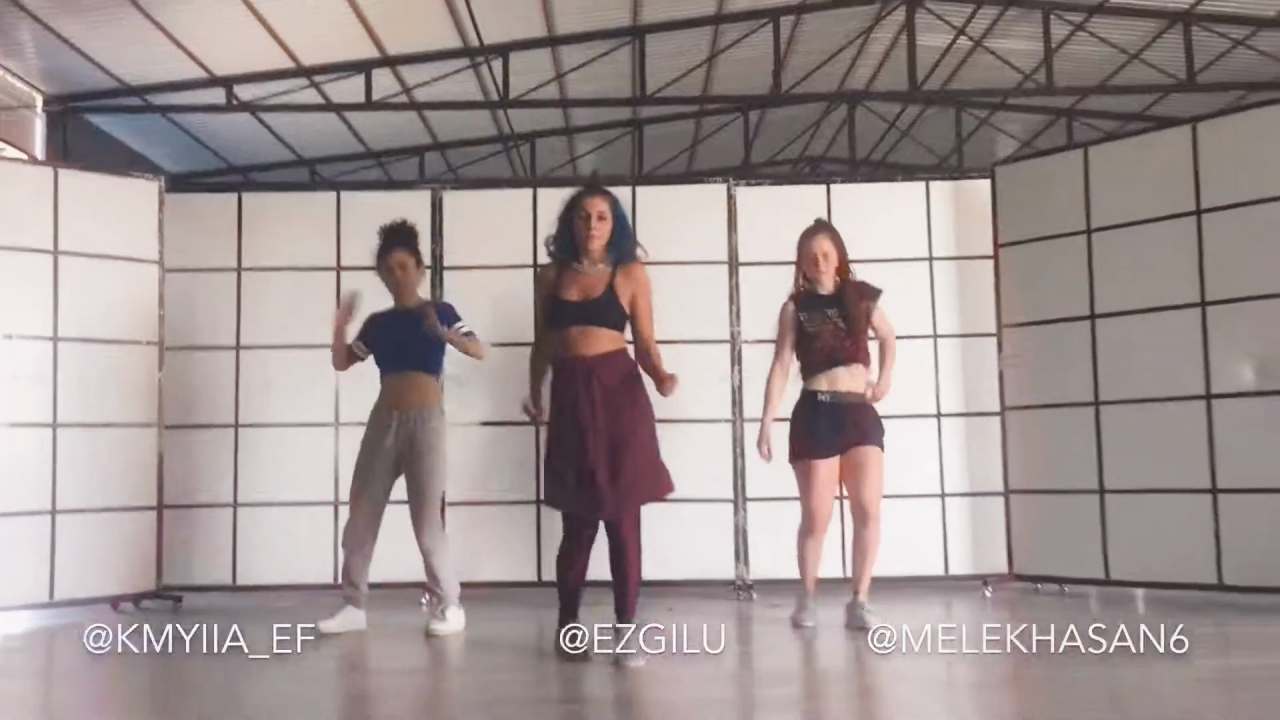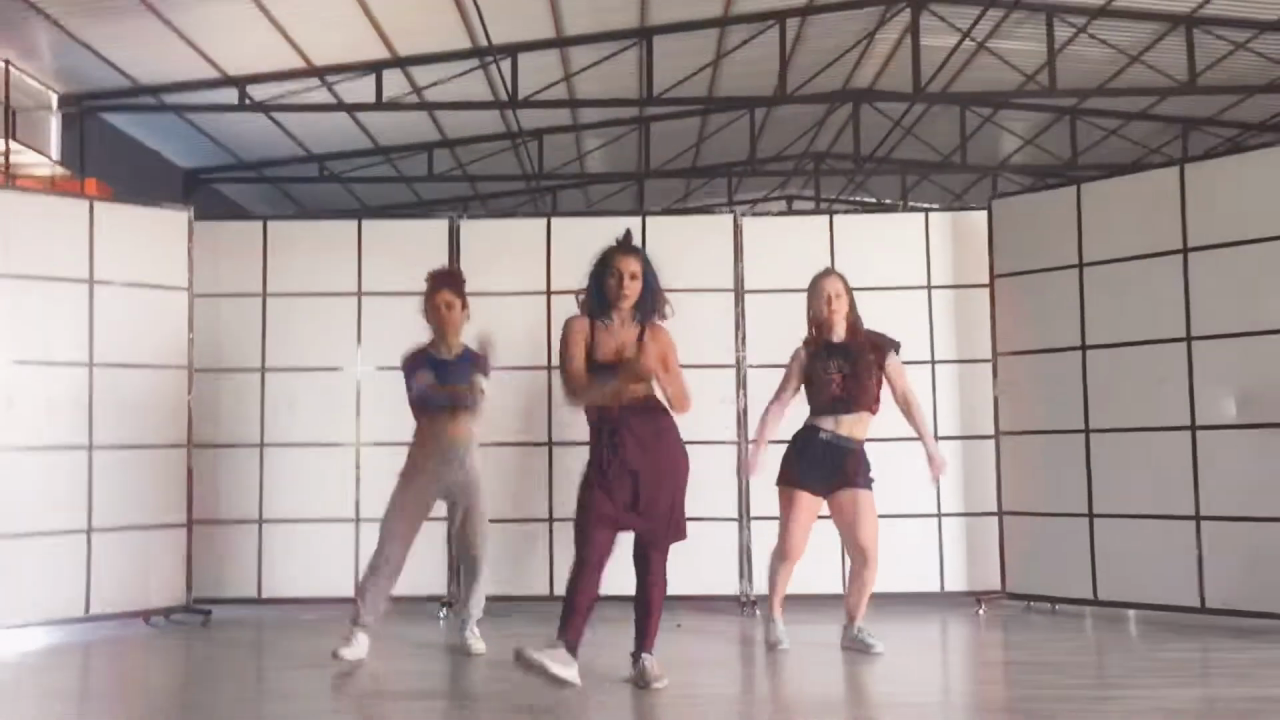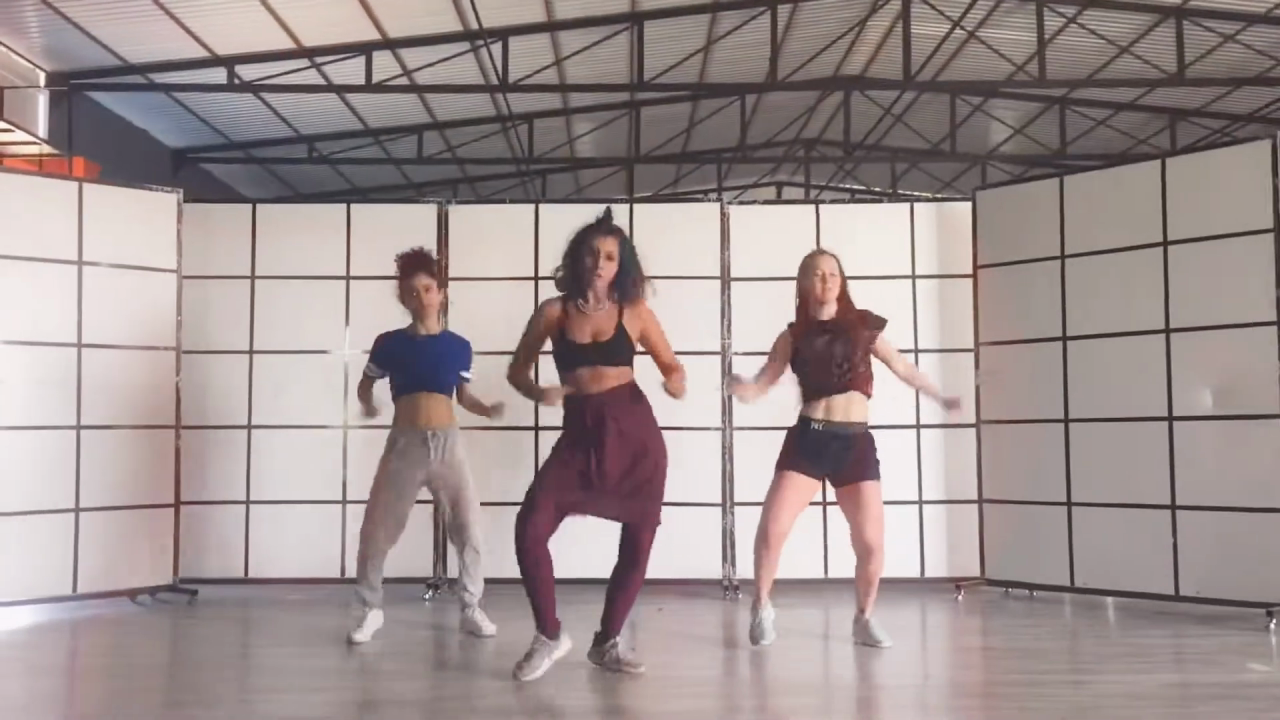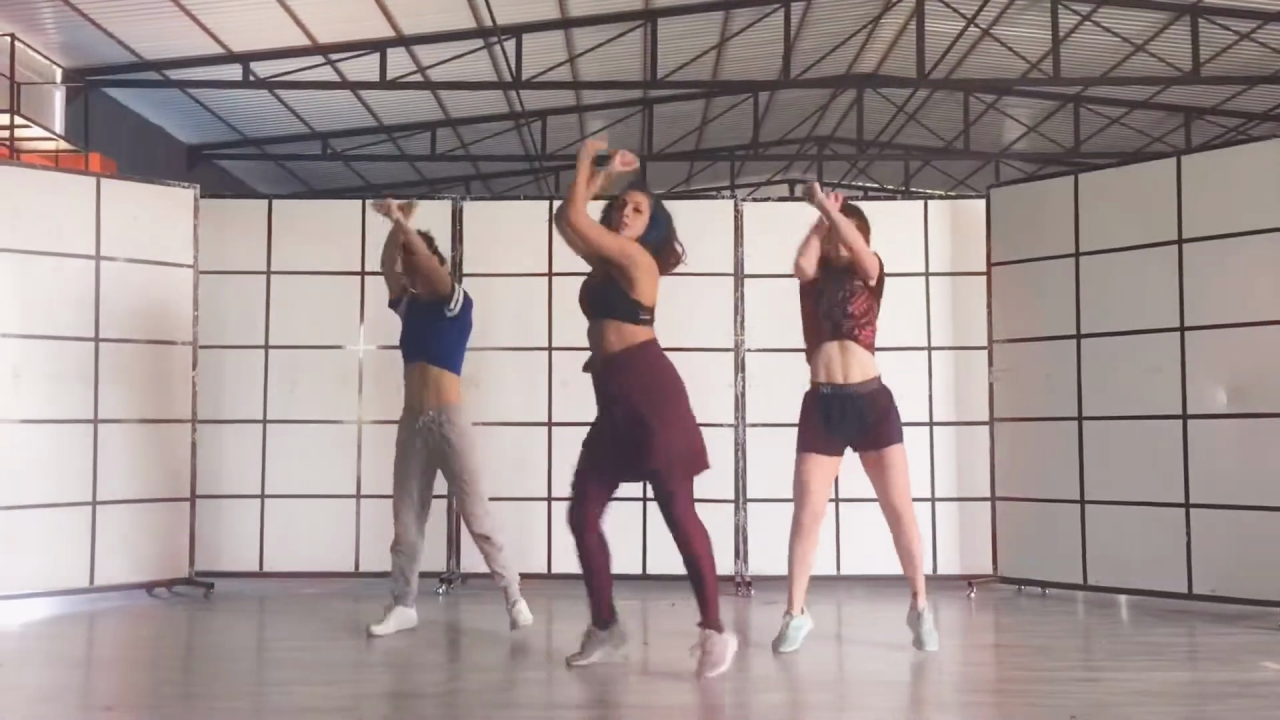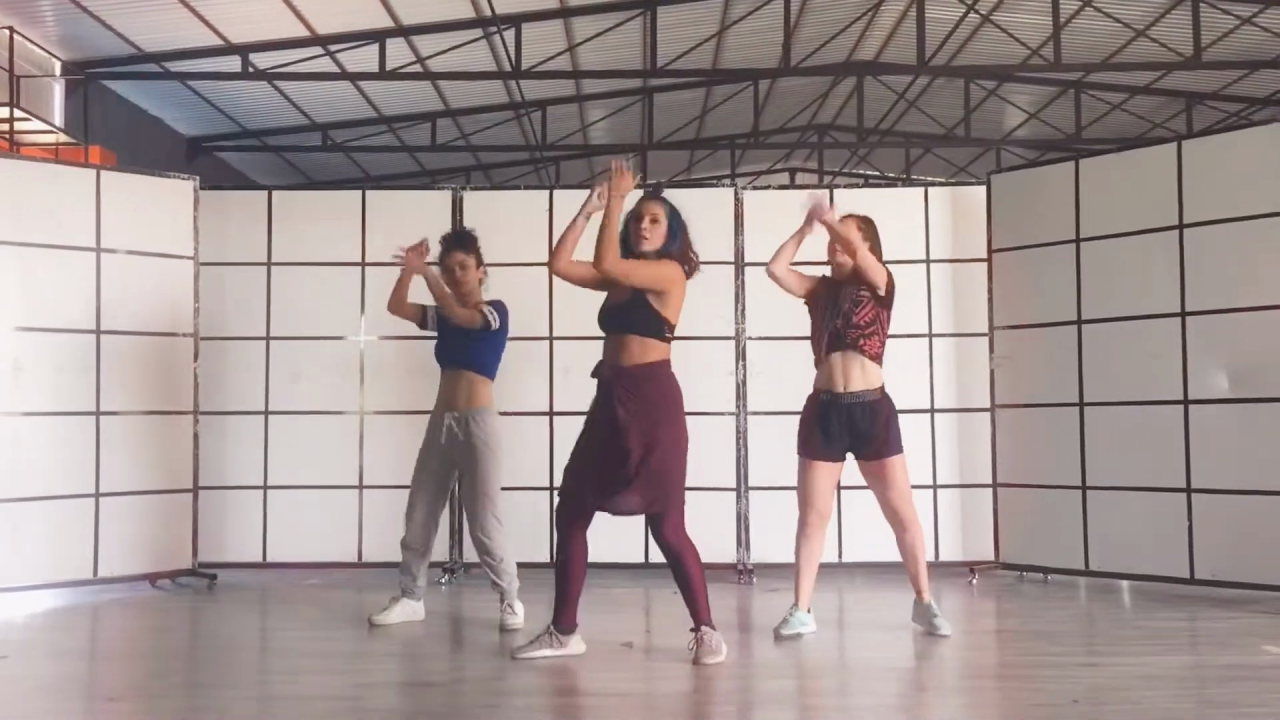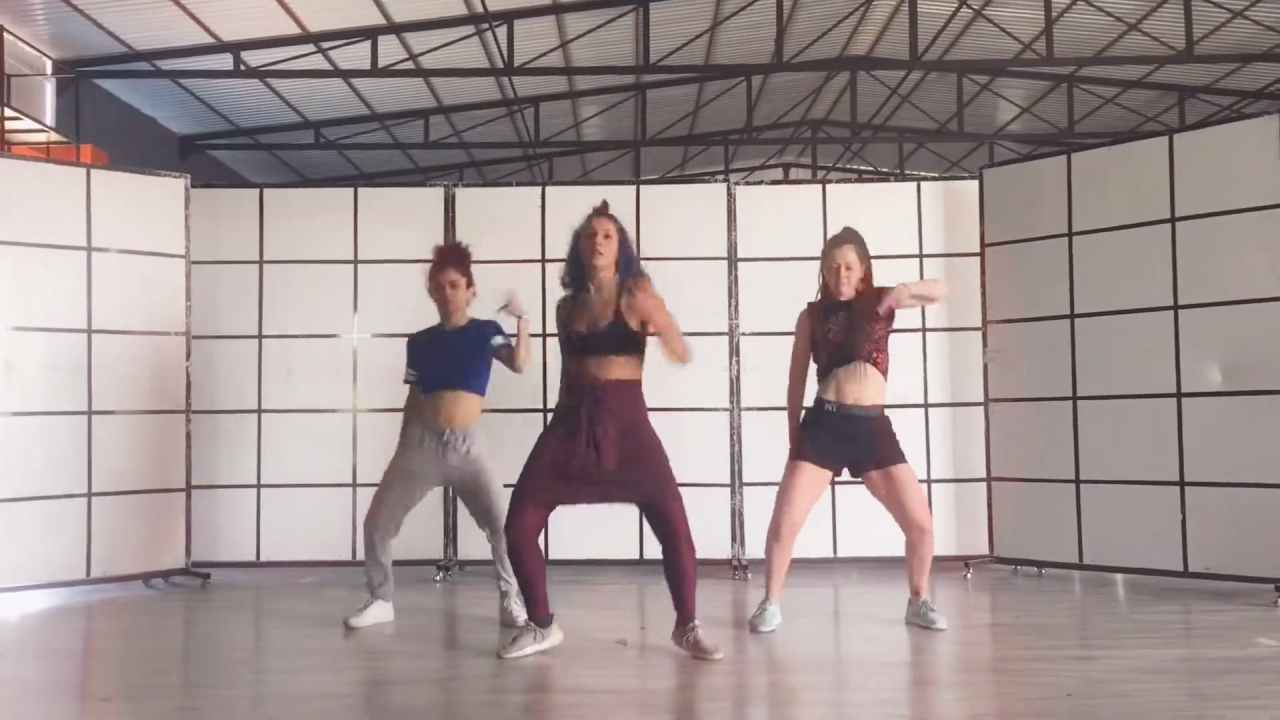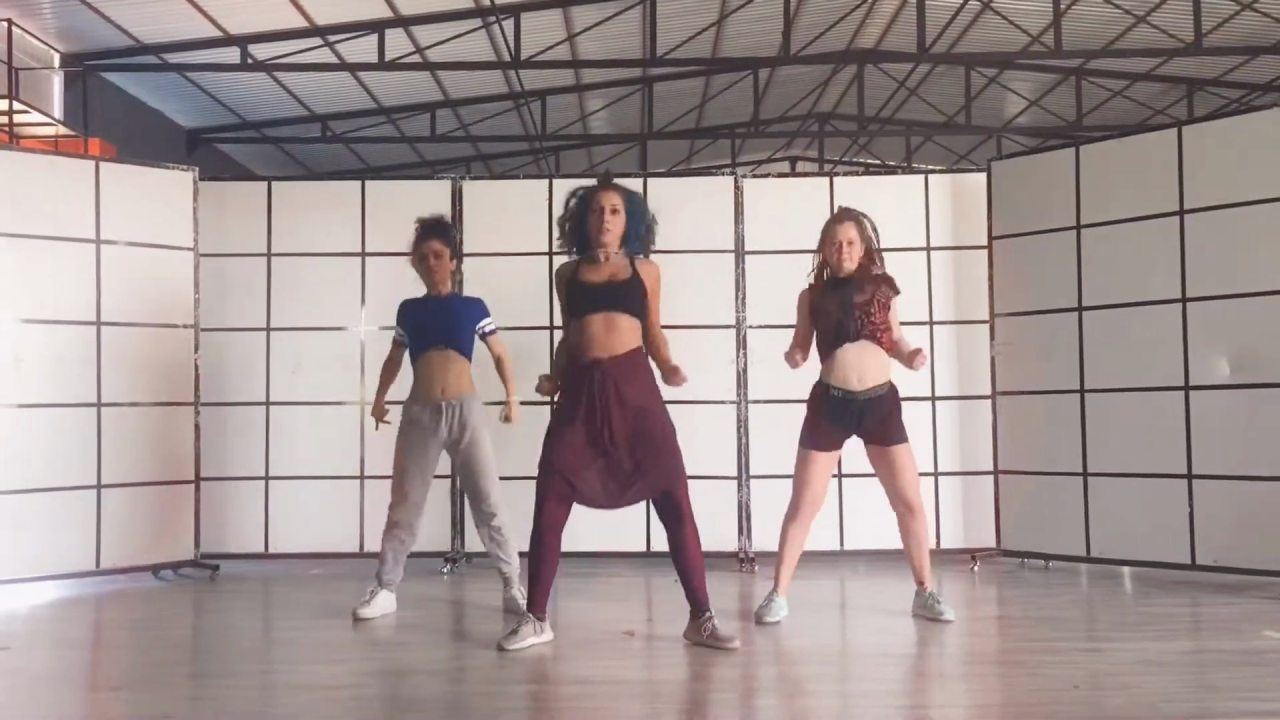
dt=0.7s
person 1, frame 1
left shoulder: (630, 274)
right shoulder: (551, 275)
left elbow: (645, 341)
left wrist: (660, 374)
right wrist: (534, 393)
left hip: (620, 393)
right hip: (569, 396)
left knee: (623, 514)
right knee: (579, 520)
left ankle: (628, 627)
right ankle: (569, 622)
person 1, frame 2
left shoulder: (656, 334)
right shoulder: (578, 327)
left elbow: (682, 403)
right elbow: (574, 389)
left wrist: (658, 374)
right wrist: (615, 375)
left hip: (656, 442)
right hip: (606, 447)
left knee: (652, 554)
right knee: (591, 547)
left ankle: (643, 656)
right ankle: (564, 652)
person 1, frame 3
left shoulder: (635, 312)
right shoulder: (552, 311)
left elbow: (672, 368)
right elbow: (517, 370)
left wrist: (675, 381)
right wrist: (540, 393)
left hip: (634, 430)
right hip: (581, 433)
left knee: (639, 547)
right knee: (529, 529)
left ankle: (607, 643)
right ankle: (549, 635)
person 1, frame 4
left shoulder: (636, 259)
right shoulder: (607, 263)
left elbow: (573, 217)
right elbow: (567, 222)
left wrist: (587, 161)
right wrist: (602, 173)
left hip: (650, 386)
right hip: (615, 397)
left knee: (677, 509)
right knee: (581, 515)
left ankle: (714, 631)
right ankle: (604, 628)
person 1, frame 5
left shoulder: (669, 273)
right shoulder: (621, 280)
left elbow: (604, 263)
right elbow: (559, 264)
left wrist: (616, 199)
right wrist: (590, 205)
left hip: (653, 403)
right hip: (609, 406)
left knee: (667, 526)
right knee: (570, 516)
left ankle: (706, 630)
right ankle: (564, 631)
person 1, frame 6
left shoulder: (636, 292)
right shoulder: (566, 305)
left elbow: (681, 354)
left wrist: (664, 334)
left hip: (625, 419)
right hip: (571, 420)
left knee: (674, 528)
right knee: (519, 527)
left ankle: (687, 626)
right ankle: (540, 626)
person 1, frame 7
left shoulder: (645, 270)
right shoulder: (568, 273)
left wrist: (669, 366)
right wrist: (553, 376)
left hip: (635, 392)
right hip: (580, 395)
left knee: (677, 509)
right knee: (548, 514)
left ankle: (701, 618)
right ankle: (536, 619)
person 2, frame 1
left shoulder: (862, 295)
right shoulder: (795, 307)
left elbow: (887, 336)
right elbow: (781, 366)
left wrist: (884, 379)
right wrist: (766, 423)
left hip: (861, 413)
right hip: (816, 413)
left knee: (868, 510)
right knee: (816, 516)
left ankle: (859, 602)
right ankle: (807, 597)
person 2, frame 2
left shoulder: (878, 346)
right shoulder: (806, 354)
left elbow: (906, 398)
right elbow: (779, 401)
left wrist: (930, 447)
right wrist: (757, 443)
left hip: (852, 457)
right hip: (811, 450)
left knee: (867, 551)
right knee: (790, 548)
left ankle: (854, 628)
right ankle: (775, 617)
person 2, frame 3
left shoulder: (863, 325)
right shoulder: (794, 335)
left elbow: (900, 365)
right elbow: (762, 382)
left wrist: (940, 397)
right wrist: (742, 387)
left hip: (856, 442)
right hip: (809, 440)
left knee: (870, 544)
right knee: (770, 531)
left ankle: (864, 618)
right ankle: (762, 608)
person 2, frame 4
left shoulder: (869, 269)
right shoulder: (816, 272)
left elbow: (856, 248)
right elbow: (803, 261)
left wrist: (830, 208)
right wrist: (823, 213)
left hip: (870, 401)
right hip: (822, 404)
left knee: (900, 510)
right knee: (807, 513)
left ankle: (920, 607)
right ankle: (796, 613)
person 2, frame 5
left shoulder: (879, 282)
right shoulder: (820, 289)
left elbow: (856, 253)
right elbow: (774, 268)
left wrist: (827, 218)
right wrist: (808, 226)
left hip: (871, 408)
right hip: (824, 409)
left knee: (902, 513)
right knee: (813, 514)
left ankle: (924, 602)
right ankle: (801, 610)
person 2, frame 6
left shoulder: (880, 302)
right shoulder: (813, 315)
left elbow: (939, 290)
right elbow: (797, 376)
left wrist: (906, 290)
right wrist: (793, 434)
left hip: (874, 429)
right hip: (823, 427)
left knee: (921, 524)
right knee: (784, 521)
left ankle: (919, 602)
right ankle: (771, 604)
person 2, frame 7
left shoulder: (882, 285)
right shoulder: (813, 293)
left elbow: (893, 342)
right elbow: (799, 350)
left wrist: (913, 355)
right wrist: (793, 355)
left hip: (880, 402)
right hip: (830, 403)
left knee: (911, 502)
right knee: (803, 505)
left ankle: (925, 592)
right ankle: (778, 594)
person 3, frame 1
left shoulder: (441, 314)
right shoulder: (379, 324)
left elbow: (480, 350)
right elbow: (341, 362)
left wrist: (442, 333)
right wrist: (341, 323)
left hip: (425, 421)
right hip: (383, 421)
left knee: (427, 520)
right knee: (361, 517)
left ankle: (450, 605)
right ankle: (354, 605)
person 3, frame 2
left shoulder: (475, 359)
right shoulder: (416, 361)
left elbow: (474, 405)
right elbow: (431, 397)
left wrist: (479, 374)
right wrist: (459, 389)
left hip: (464, 461)
right hip: (424, 461)
left knee: (473, 550)
right knee: (392, 547)
left ankle: (469, 626)
right ankle: (360, 632)
person 3, frame 3
left shoulder: (458, 346)
right shoulder: (389, 343)
left elbow: (464, 396)
right elbow: (366, 384)
left wrist: (488, 409)
right wrist: (367, 404)
left hip: (448, 446)
right hip: (404, 448)
left knee: (469, 533)
right knee: (375, 534)
left ankle: (471, 610)
right ankle: (371, 610)
person 3, frame 4
left shoulder: (458, 304)
right shoulder: (408, 307)
left elbow: (432, 267)
right elbow: (388, 268)
left wrist: (404, 225)
right wrist: (397, 226)
left hip: (448, 421)
right hip: (412, 423)
left knee: (476, 515)
right knee: (407, 520)
left ankle: (514, 597)
right ankle: (403, 607)
person 3, frame 5
left shoulder: (495, 311)
right shoulder: (444, 316)
left elbow: (457, 312)
right elbow: (396, 306)
left wrist: (423, 270)
right wrist: (412, 266)
left hip: (476, 424)
right hip: (440, 423)
left knee: (484, 519)
right knee: (419, 514)
left ankle: (510, 599)
right ankle: (411, 598)
person 3, frame 6
left shoulder: (487, 333)
right shoulder: (419, 342)
left elbow: (519, 364)
left wrist: (521, 320)
right wrist: (404, 445)
left hip: (464, 448)
right hip: (420, 444)
left knee: (503, 521)
right knee: (377, 523)
left ankle: (512, 600)
right ankle: (380, 600)
person 3, frame 7
left shoulder: (472, 307)
right shoulder: (410, 309)
left elbow: (499, 354)
right elbow: (395, 356)
left wrist: (512, 396)
right wrist: (379, 397)
left hip: (464, 412)
right hip: (419, 416)
left knee: (487, 506)
right knee: (405, 506)
left ankle: (513, 586)
right ankle: (385, 590)
